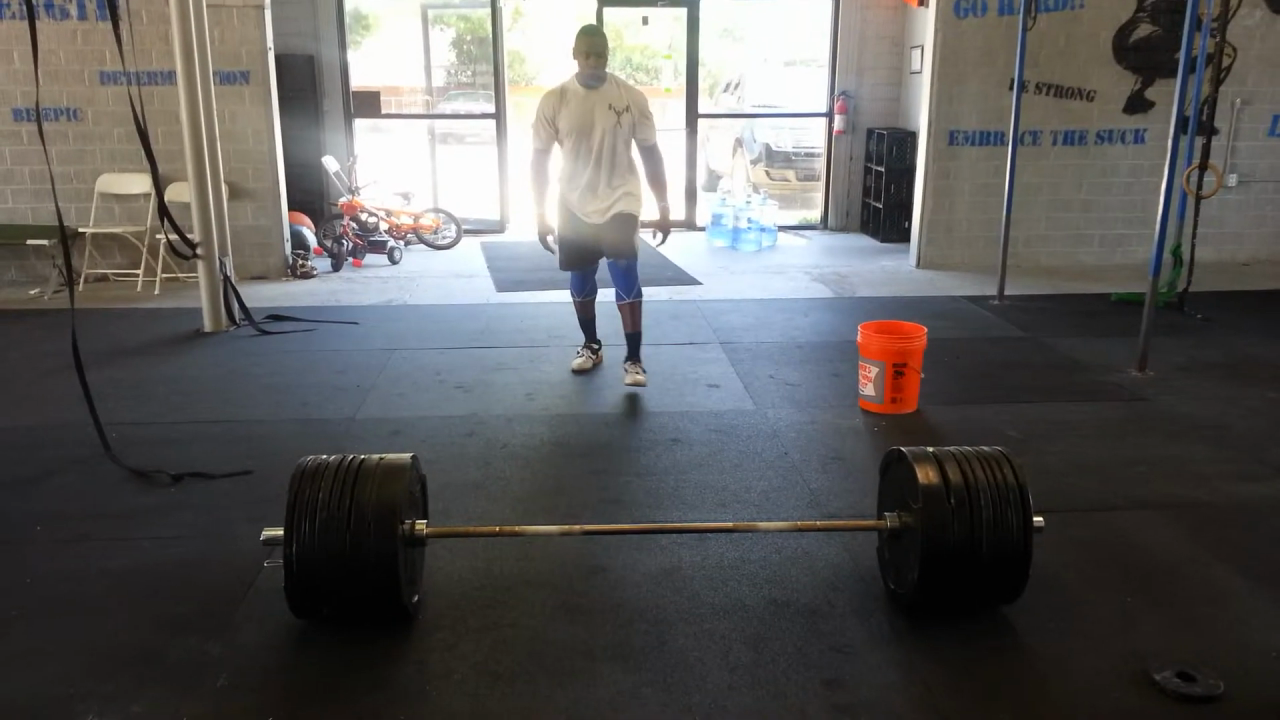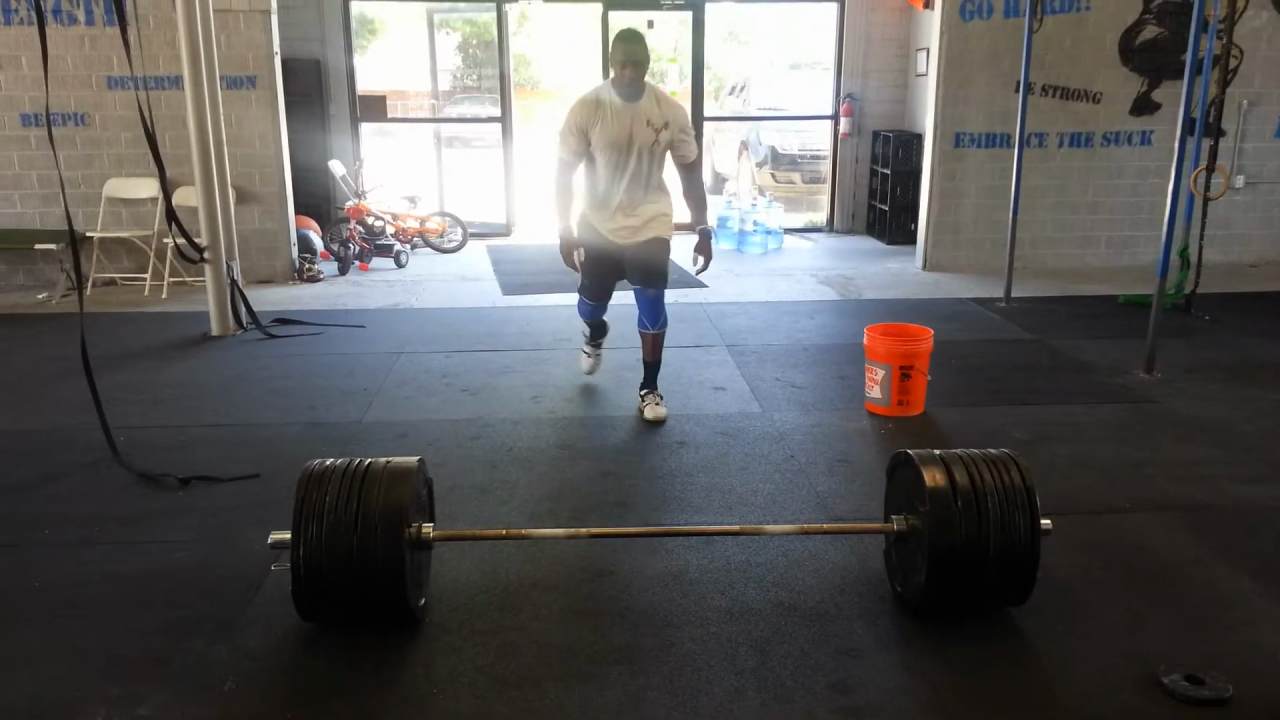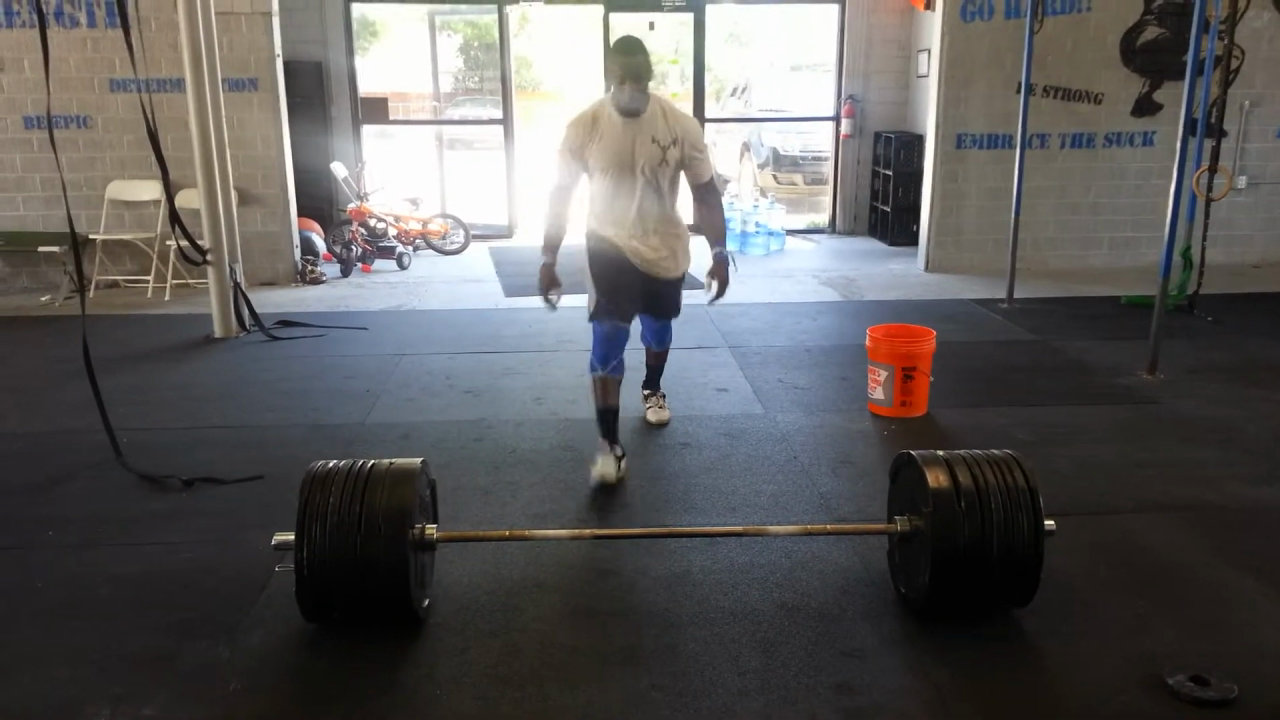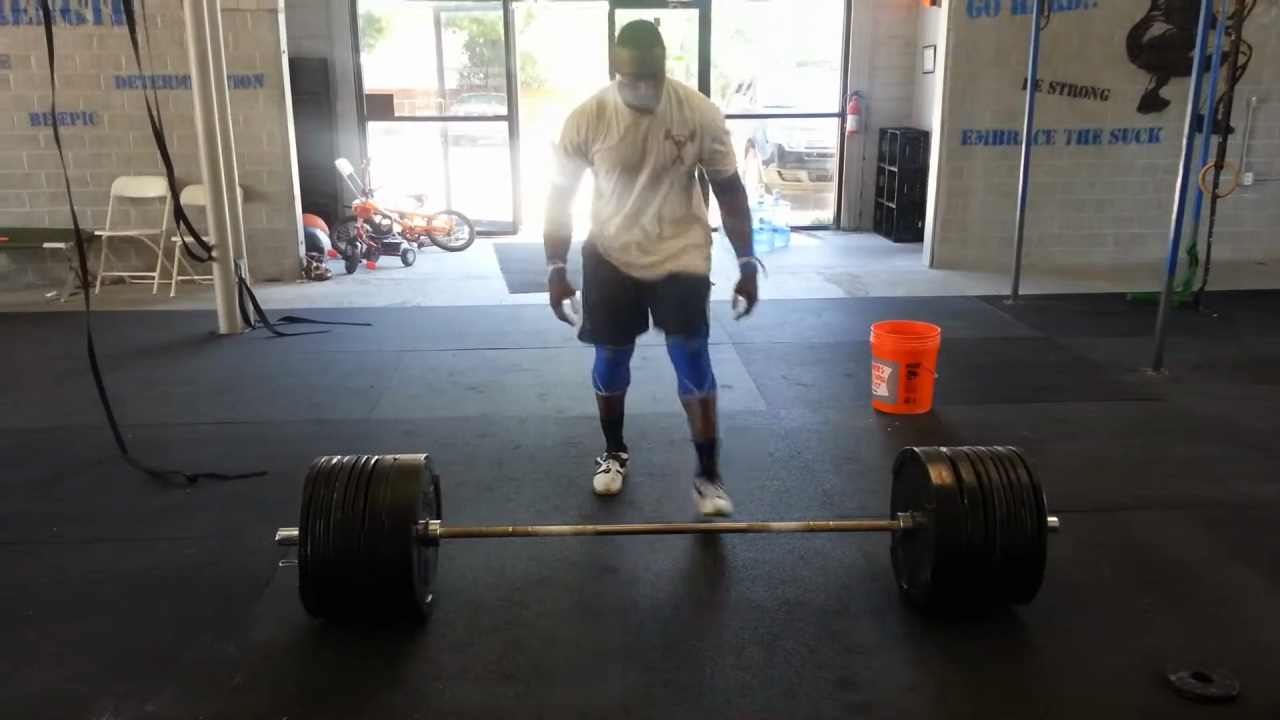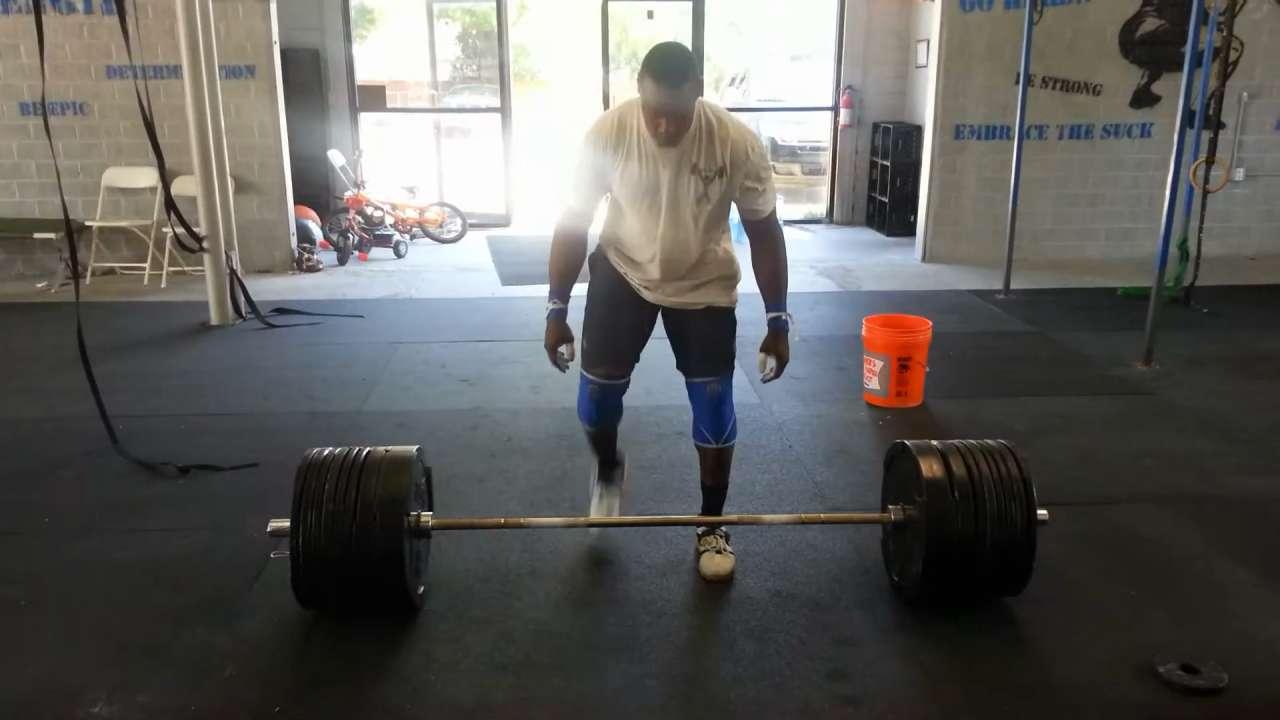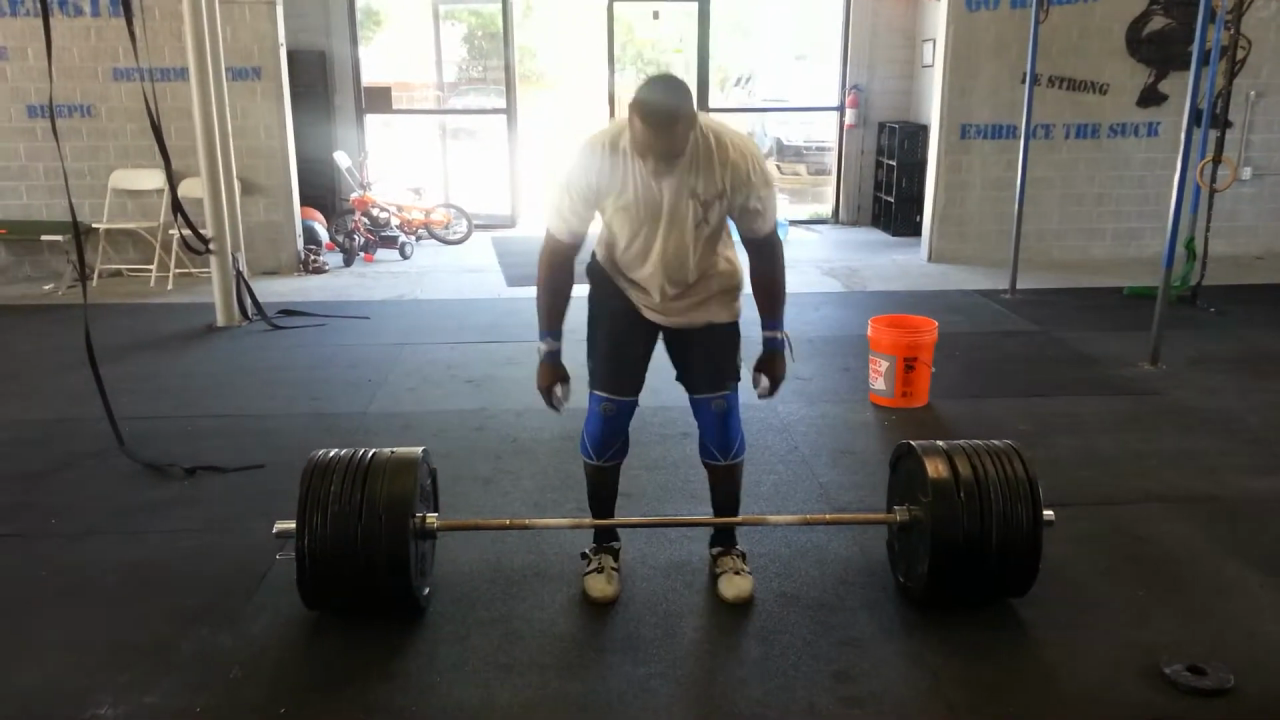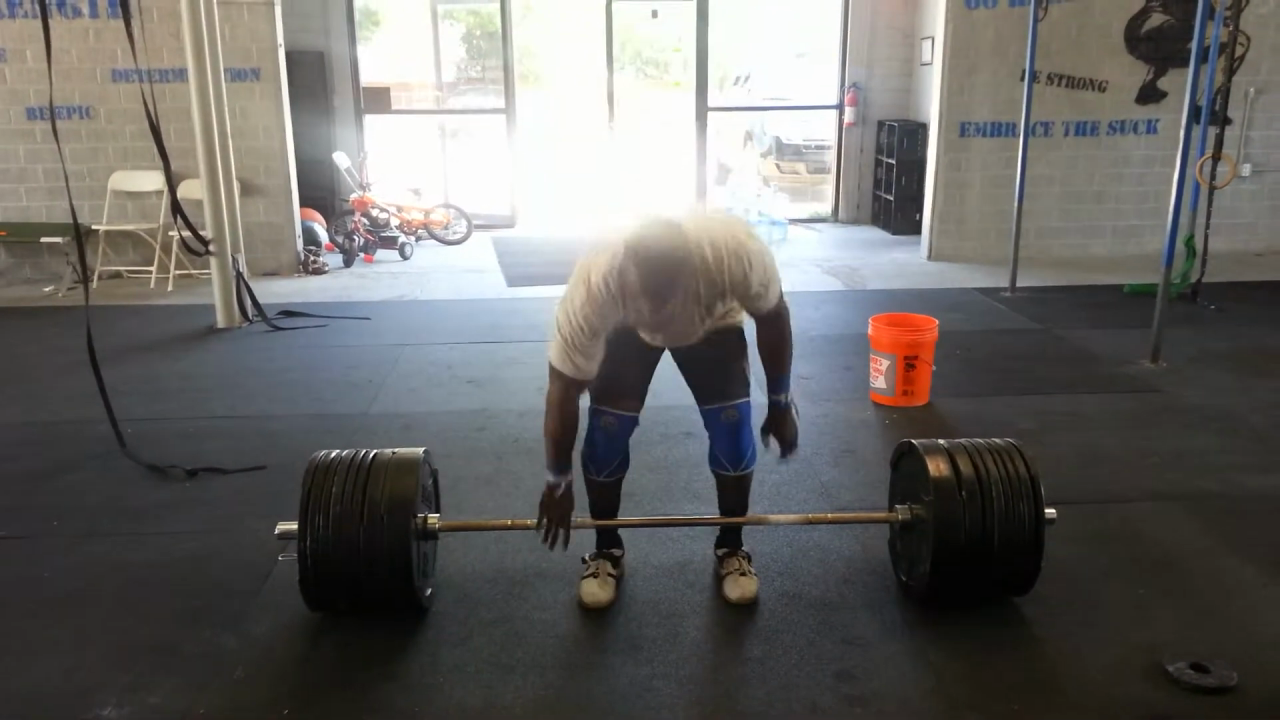
dt=0.4s
person 1, frame 1
left shoulder: (632, 99)
right shoulder: (554, 101)
left elbow: (650, 154)
right elbow: (539, 159)
left wrist: (663, 206)
right wrist: (542, 213)
left hip: (620, 201)
right hip: (575, 206)
left knee: (624, 272)
right knee: (581, 280)
left ankle: (633, 360)
right ankle: (592, 345)
person 1, frame 2
left shoulder: (671, 111)
right shoulder: (586, 109)
left elbow: (689, 172)
right elbow: (565, 172)
left wrist: (703, 230)
right wrist: (565, 228)
left hip: (650, 223)
right hip: (598, 223)
left knee: (652, 302)
right knee: (591, 303)
left ankle: (650, 389)
right ankle: (595, 336)
person 1, frame 3
left shoulder: (681, 124)
right shoulder: (584, 126)
left elbow: (705, 192)
right elbow: (561, 194)
left wrist: (719, 253)
right wrist: (548, 261)
left hip: (665, 247)
right hip: (610, 243)
left knee: (657, 331)
right knee: (610, 334)
left ankle: (652, 389)
right ankle: (610, 445)
person 1, frame 4
left shoulder: (700, 113)
right shoulder: (587, 118)
left elbow: (729, 188)
right elbow: (561, 194)
left wrist: (746, 263)
right wrist: (556, 268)
left hip: (680, 251)
right hip: (611, 254)
left knee: (692, 357)
right knee: (610, 357)
left ankle: (708, 478)
right ankle: (615, 452)
person 1, frame 5
left shoulder: (736, 140)
right shoulder: (608, 133)
left elbow: (764, 231)
right elbow: (573, 221)
left wrist: (778, 321)
right wrist: (556, 310)
left hip: (705, 283)
right hip: (622, 273)
left knee: (713, 401)
right knee: (598, 389)
left ankle: (711, 525)
right ankle: (608, 469)
person 1, frame 6
left shoulder: (738, 157)
right shoulder: (596, 159)
left elbow: (764, 248)
right elbow: (558, 252)
left wrist: (774, 339)
right wrist: (549, 349)
left hip: (707, 300)
right hip: (622, 294)
left knee: (720, 420)
right knee: (606, 418)
left ankle: (726, 547)
right ankle: (604, 545)
person 1, frame 7
left shoulder: (737, 251)
right shoulder: (595, 285)
left elbow: (772, 318)
right elbow: (565, 390)
left wrist: (780, 404)
right wrist: (557, 482)
left hip: (713, 324)
right hip: (625, 330)
left knee: (733, 427)
right knee: (607, 428)
left ankle: (731, 549)
right ankle: (606, 552)
